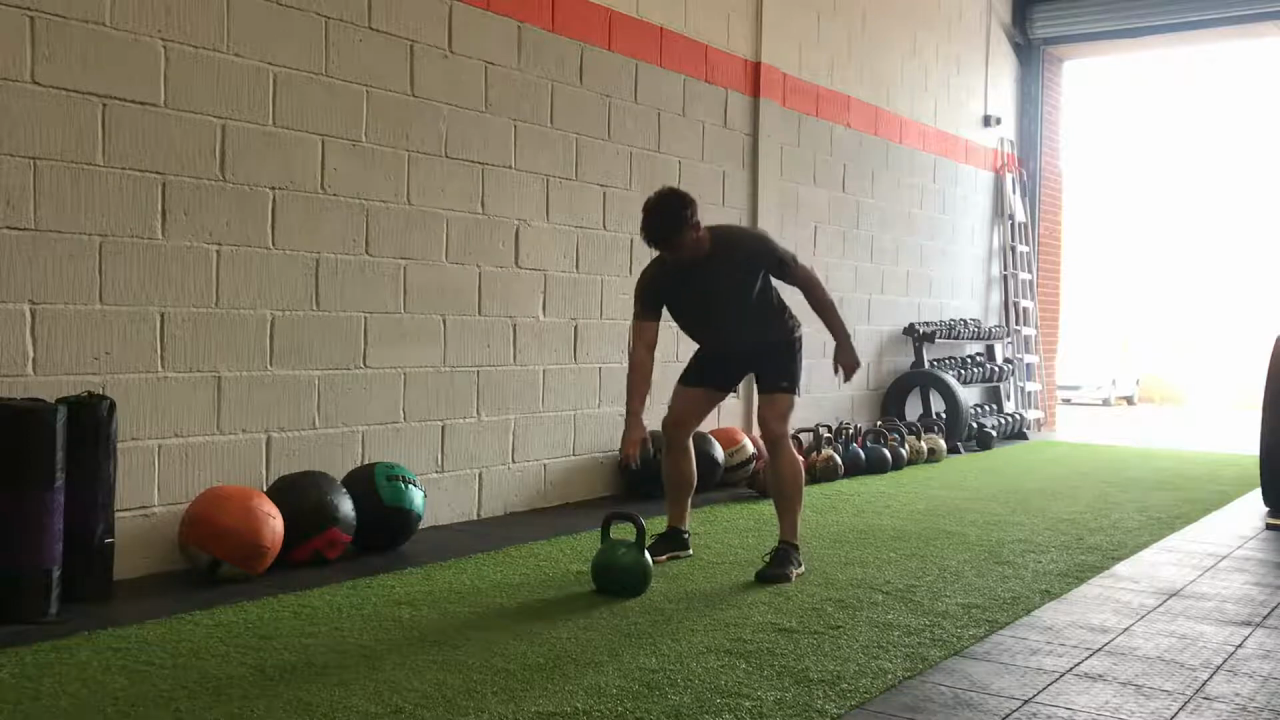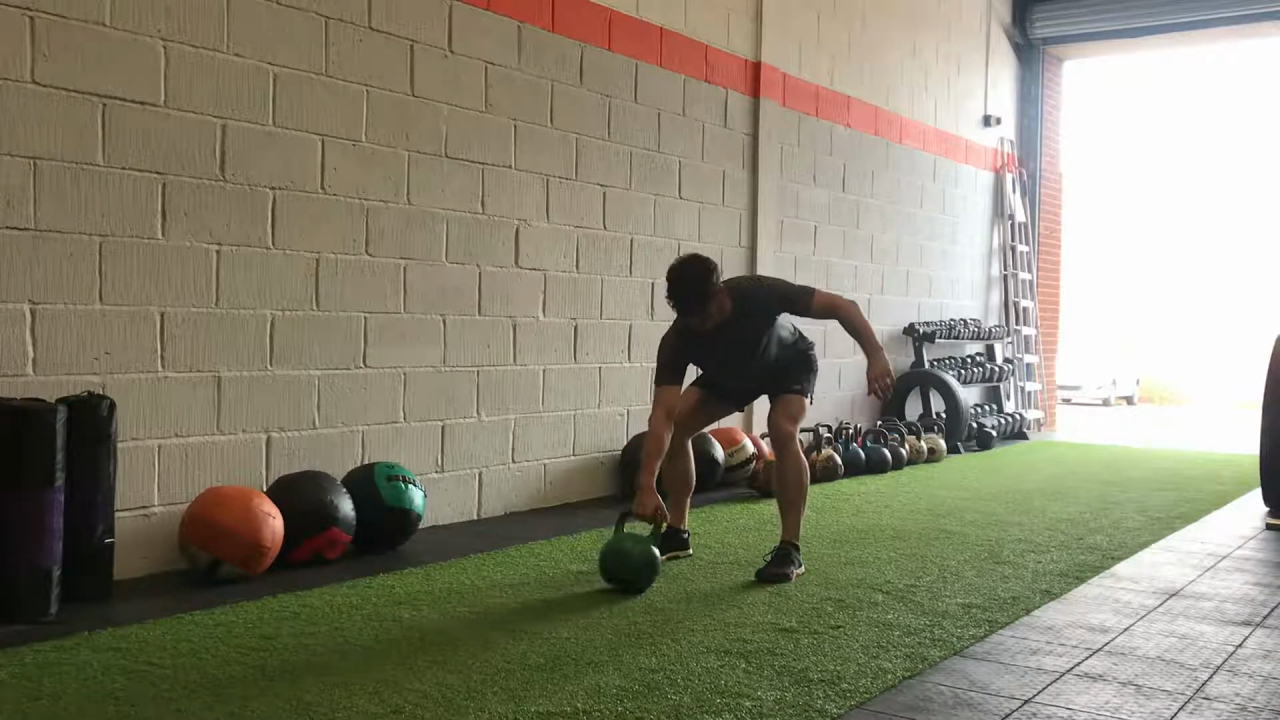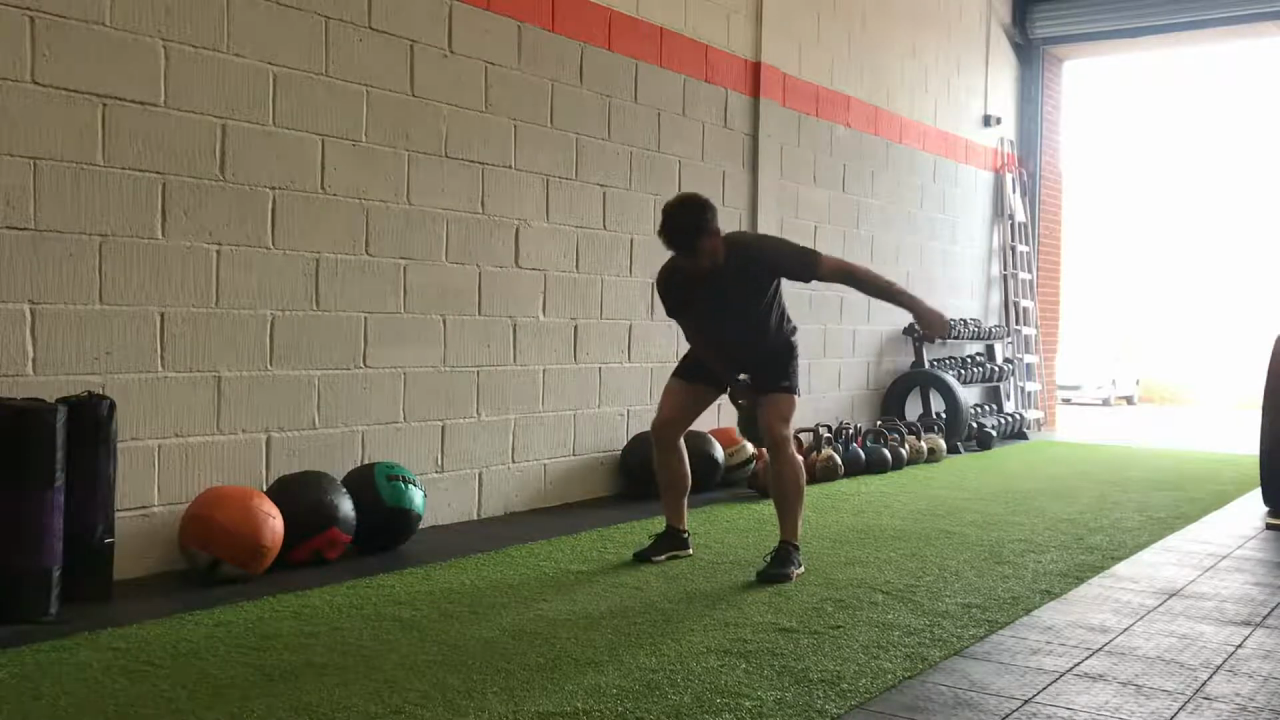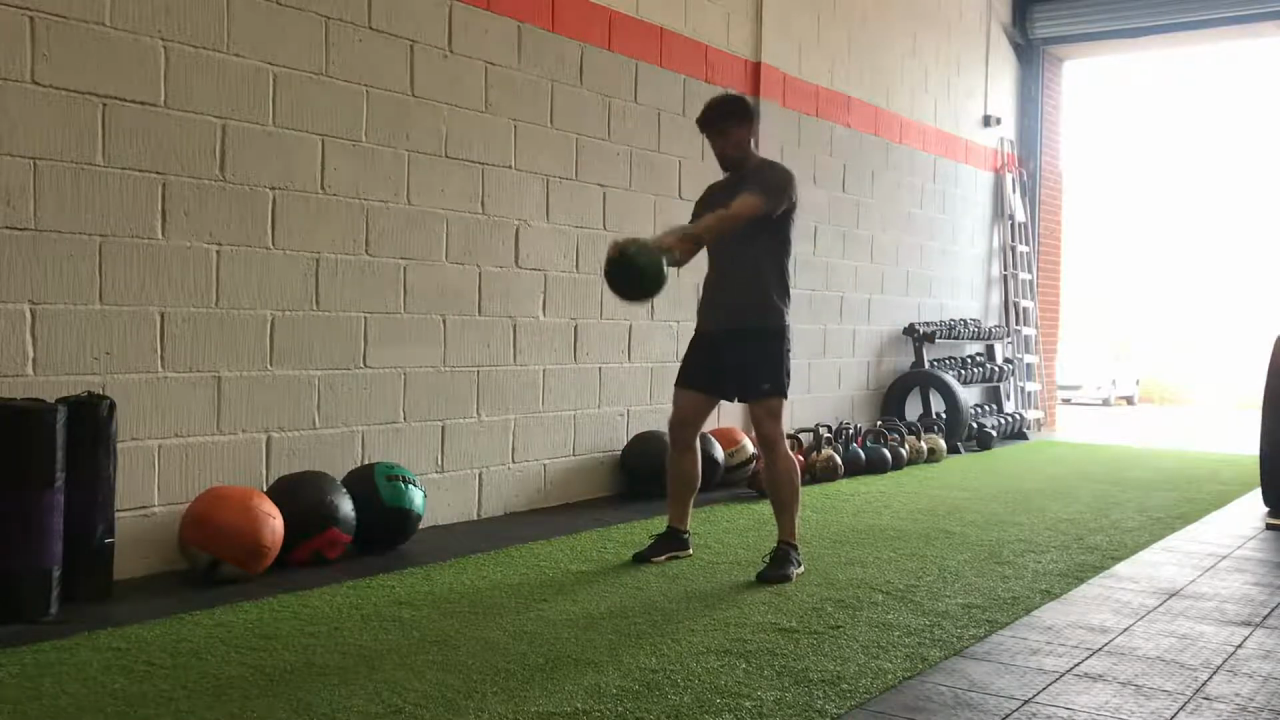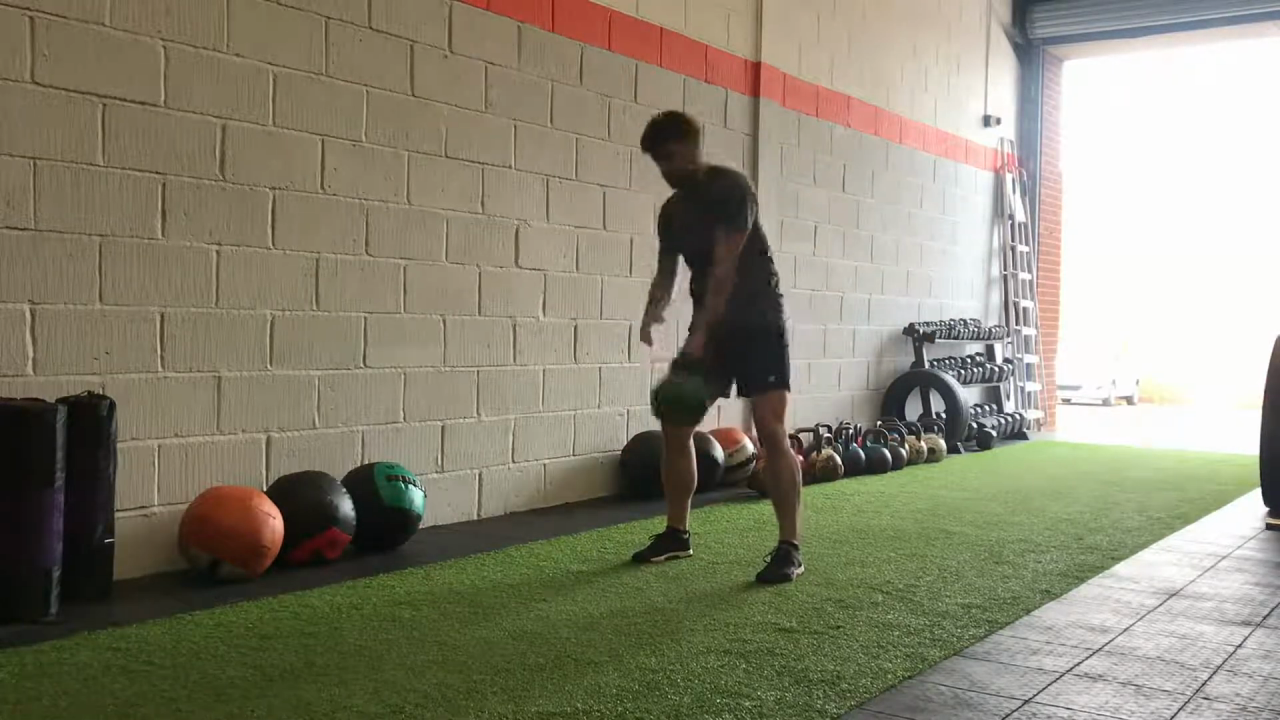
dt=1s
person 1, frame 1
left shoulder: (744, 244)
right shoulder: (655, 277)
left elbow: (807, 281)
right elbow: (642, 350)
left wrist: (843, 340)
right wrist: (633, 422)
left hip: (775, 343)
right hip: (719, 350)
left knee: (774, 430)
right knee: (675, 428)
left ankle: (789, 549)
right ankle: (677, 534)
person 1, frame 2
left shoulder: (758, 294)
right shoulder: (677, 340)
left elbow: (842, 306)
right elbow: (663, 415)
left wrist: (876, 354)
right wrist: (645, 487)
left hip: (791, 362)
right hip: (729, 376)
left knee: (783, 432)
right knee: (675, 430)
left ankle: (790, 550)
right ankle: (676, 534)
person 1, frame 3
left shoulder: (764, 254)
right shoulder: (674, 282)
left elbow: (846, 272)
right elbow: (702, 341)
left wrist: (916, 307)
right wrist: (732, 388)
left hip: (773, 349)
right hip: (716, 349)
left knee: (777, 437)
right knee: (664, 427)
left ankle: (789, 549)
right ankle: (675, 534)
person 1, frame 4
left shoulder: (775, 179)
right shoulder: (714, 193)
left elbow: (733, 219)
right elbow: (685, 252)
left wrist: (678, 234)
left hip: (761, 330)
right hip: (714, 329)
left knee: (769, 436)
right knee: (682, 428)
left ankle: (788, 548)
right ankle: (677, 533)
person 1, frame 5
left shoulder: (731, 188)
right shoulder: (672, 209)
left elbow: (726, 270)
right elbow: (666, 271)
left wrist: (701, 333)
right wrist: (652, 312)
left hip: (759, 325)
right hip: (708, 330)
left knee: (771, 434)
right knee: (675, 426)
left ankle: (790, 548)
right ankle: (677, 533)
